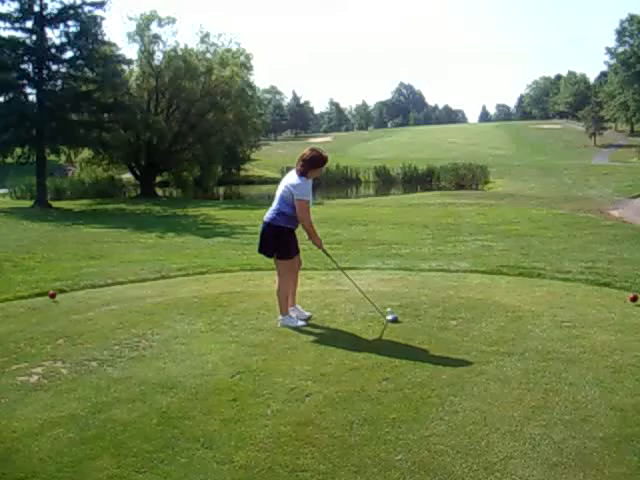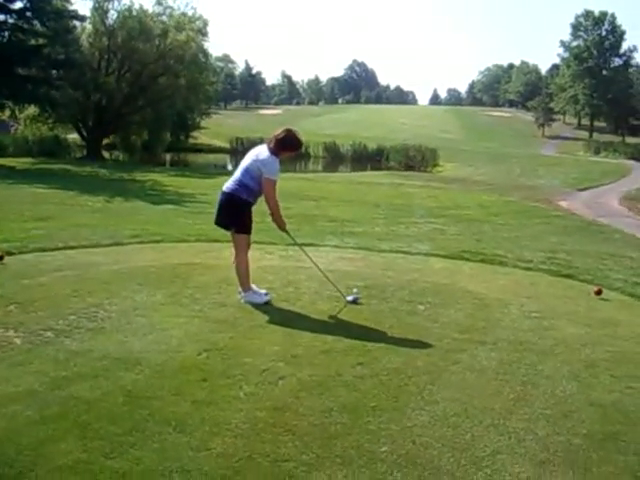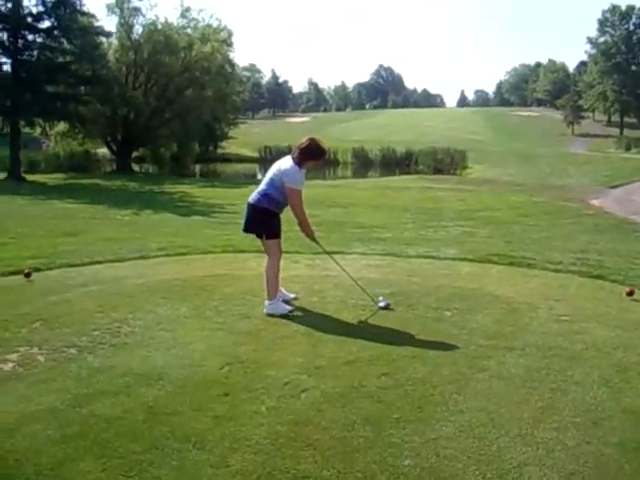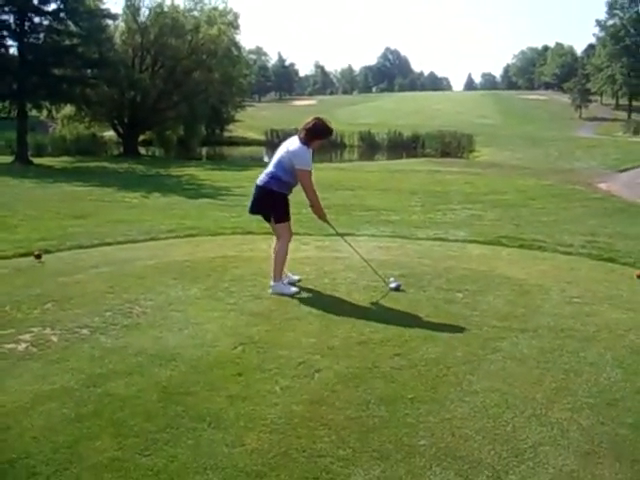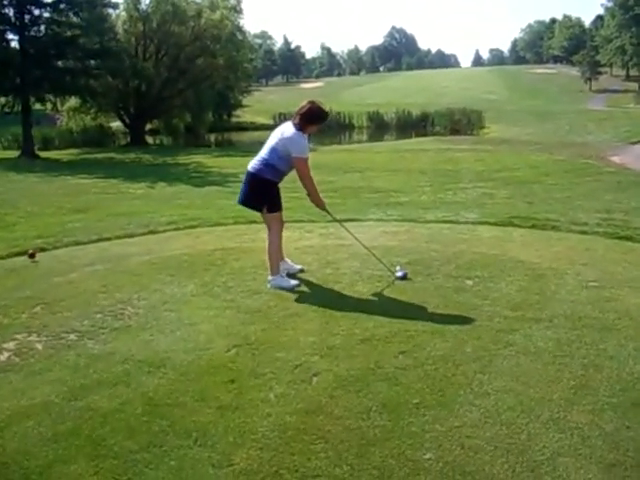
dt=1s
person 1, frame 1
left shoulder: (297, 175)
right shoulder: (301, 184)
left elbow: (300, 214)
right elbow: (303, 217)
left wrist: (311, 235)
right wrist: (315, 238)
left hip: (283, 227)
right hip: (278, 229)
left knee: (296, 265)
right knee: (285, 274)
left ankle: (292, 307)
right ankle: (285, 316)
person 1, frame 2
left shoulder: (263, 149)
right shoulder: (270, 162)
left elbow: (265, 192)
right elbow: (270, 196)
left wrist: (275, 214)
right wrist: (279, 219)
left hip: (233, 197)
right hip: (237, 201)
left knee: (243, 247)
right knee: (242, 249)
left ankle: (246, 286)
right ankle: (246, 292)
person 1, frame 3
left shoulder: (293, 164)
right shoulder: (292, 171)
left elbow: (296, 202)
right elbow: (296, 205)
left wrist: (303, 223)
right wrist: (307, 228)
left hip: (267, 210)
right hip: (263, 210)
left knee: (276, 253)
right knee: (273, 255)
left ankle: (276, 291)
right ankle: (272, 302)
person 1, frame 4
left shoulder: (298, 142)
right shoulder: (301, 152)
left elbow: (306, 182)
right elbow: (308, 186)
left wrist: (314, 204)
right wrist: (319, 210)
left hip: (272, 191)
right hip: (272, 193)
left knee: (283, 235)
right knee: (284, 237)
left ankle: (279, 273)
right ankle: (276, 282)
person 1, frame 5
left shoulder: (292, 128)
right shoulder: (296, 139)
left elbow: (303, 169)
right elbow: (304, 173)
left wrist: (312, 194)
right wrist: (316, 198)
left hip: (263, 178)
right hip: (262, 180)
left knee: (277, 224)
right knee: (275, 228)
left ankle: (281, 262)
right ankle: (275, 276)
